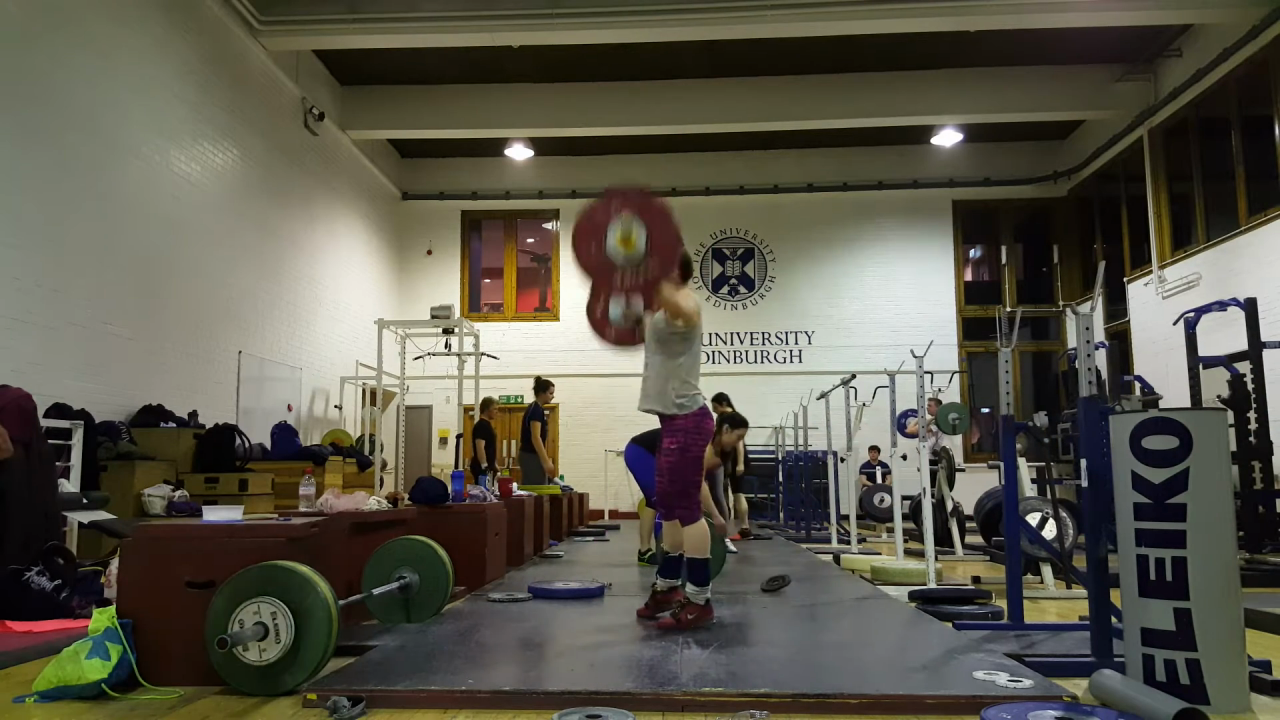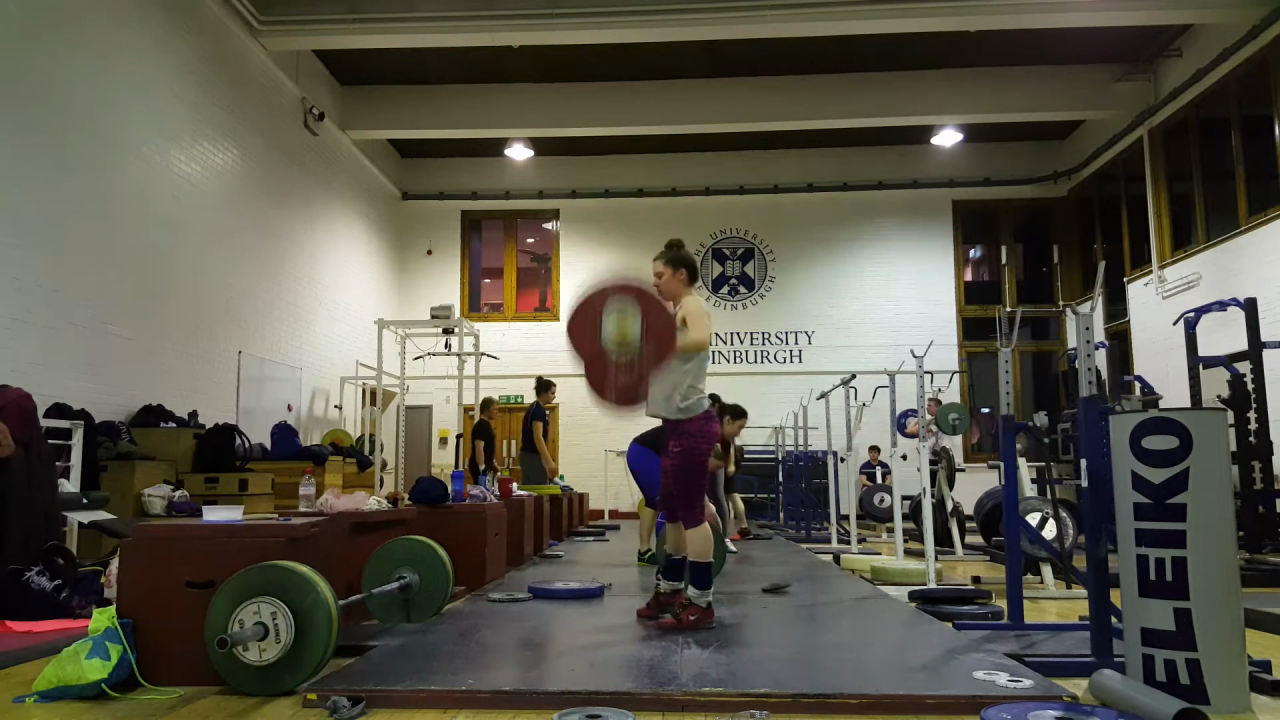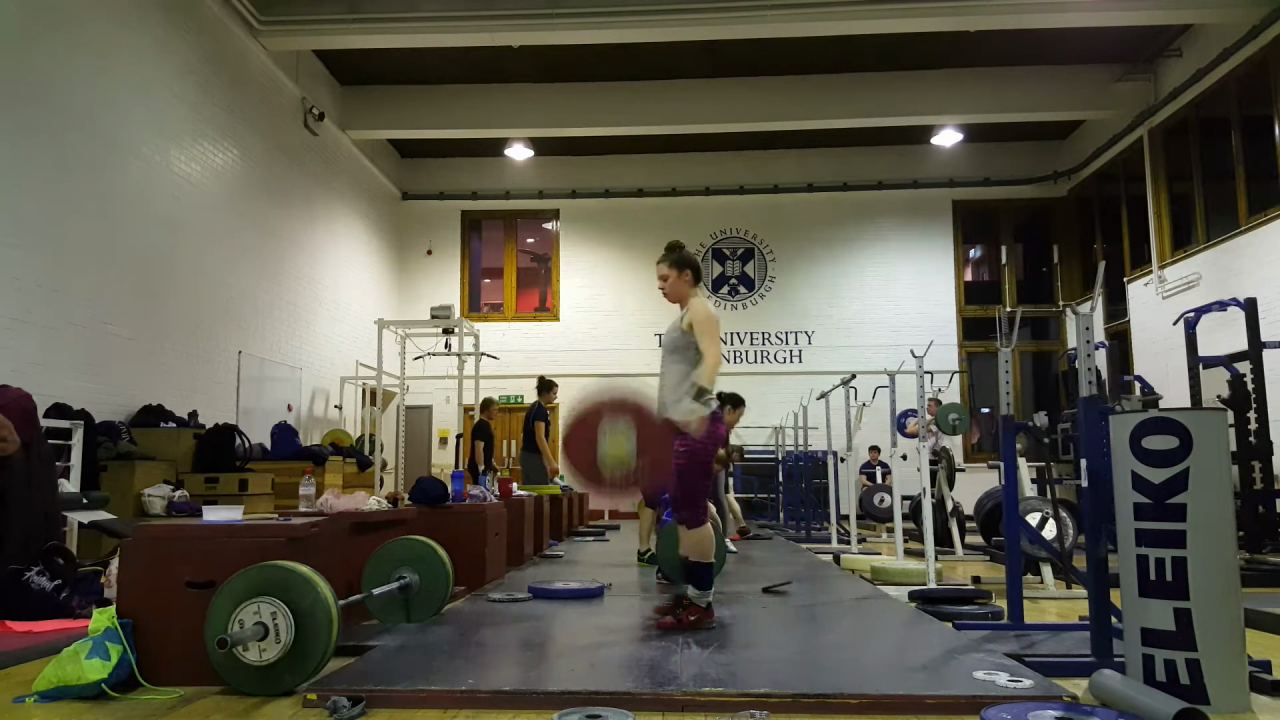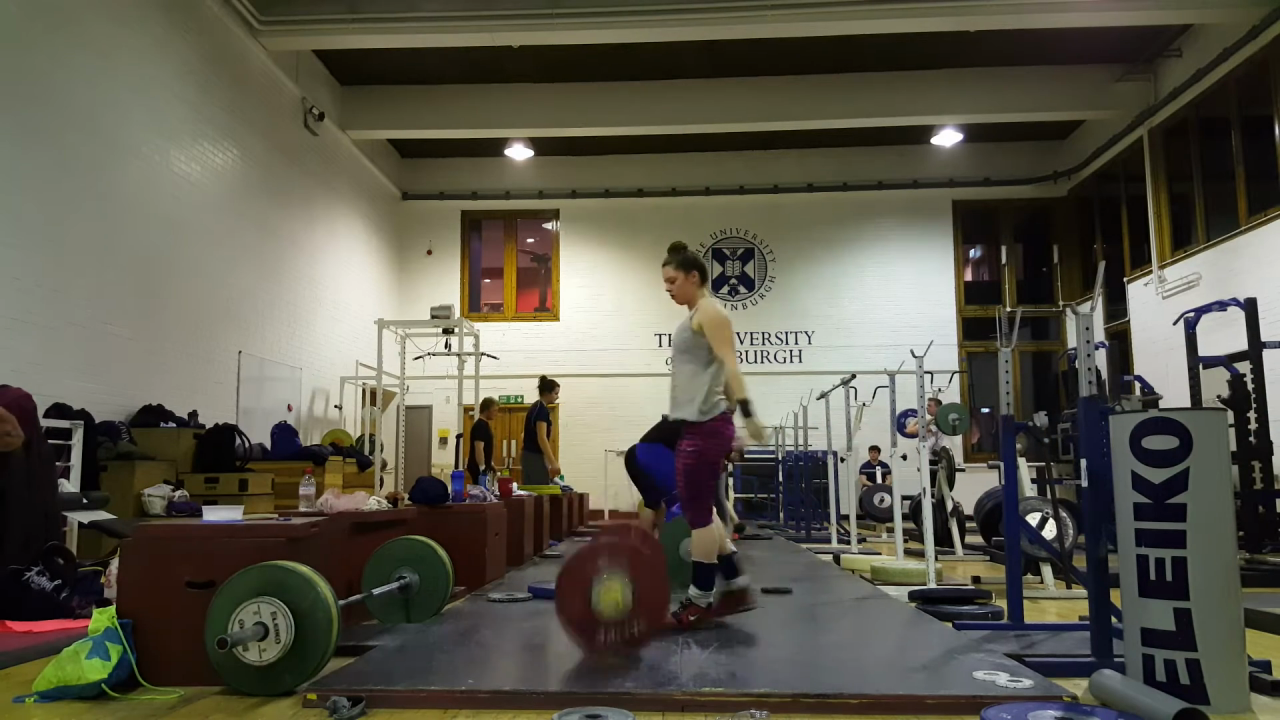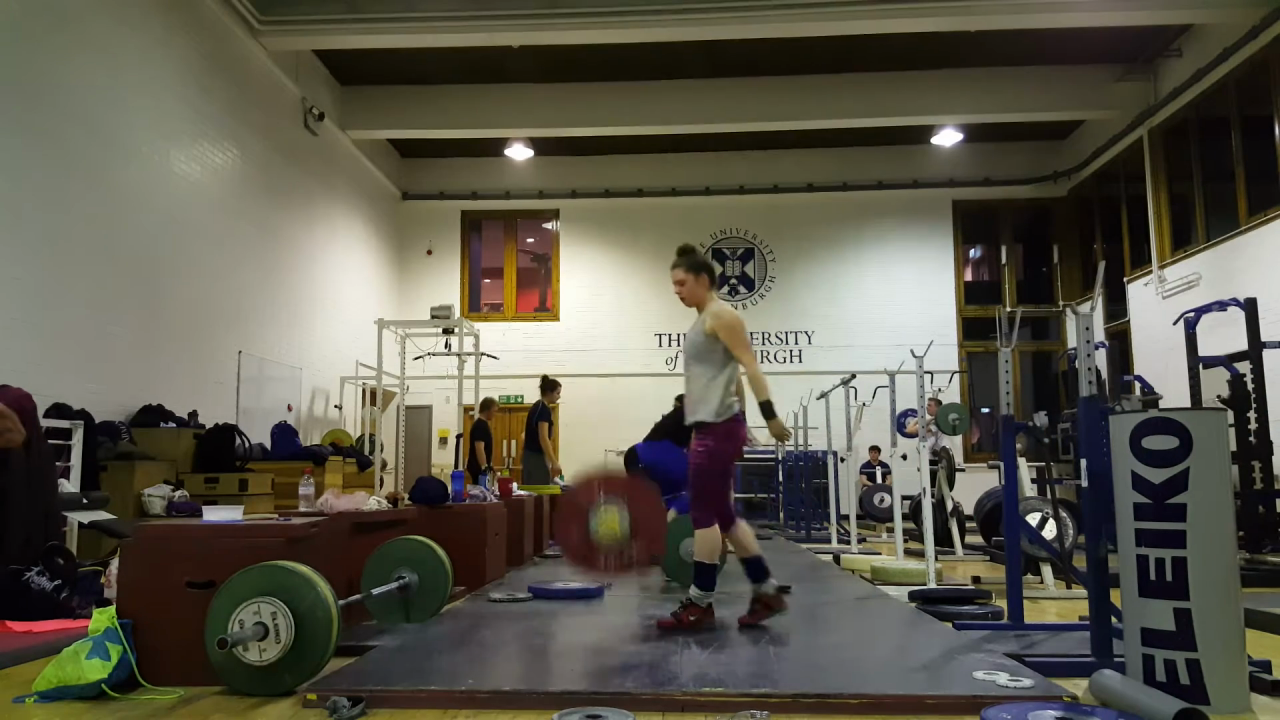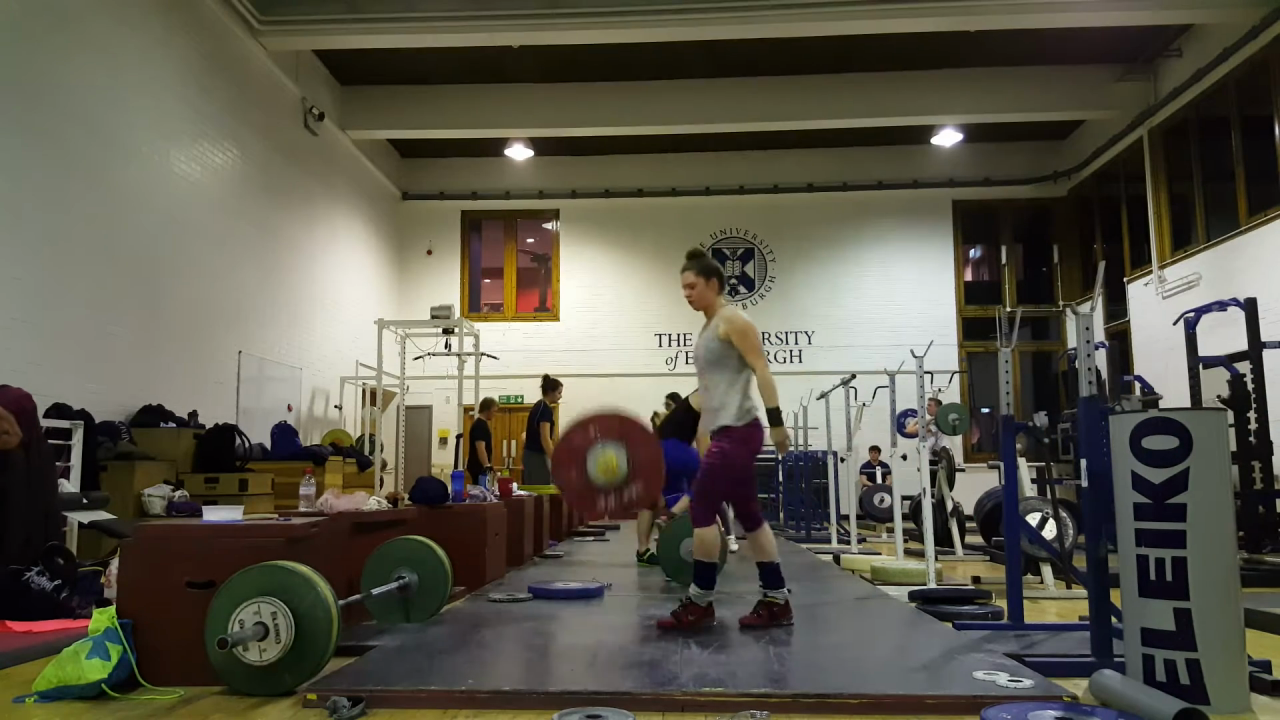
dt=0.1s
person 1, frame 1
left shoulder: (685, 302)
right shoulder: (670, 308)
left elbow: (685, 309)
left hip: (686, 418)
right hip: (676, 419)
left knee: (686, 507)
right knee: (669, 505)
left ankle: (698, 602)
right ankle: (667, 588)
person 1, frame 2
left shoulder: (693, 306)
right shoulder: (680, 309)
left elbow: (701, 339)
left hip: (691, 422)
right hip: (681, 422)
left knee: (689, 511)
right knee: (673, 509)
left ankle: (699, 604)
right ankle: (669, 592)
person 1, frame 3
left shoulder: (699, 310)
right shoulder: (688, 313)
left elbow: (713, 357)
left wrist: (695, 402)
left hip: (697, 425)
right hip: (688, 425)
left knee: (692, 511)
right knee: (684, 510)
left ankle: (700, 604)
right ankle: (691, 594)
person 1, frame 4
left shoulder: (709, 311)
right shoulder: (697, 314)
left elbow: (729, 363)
left wrist: (746, 414)
left hip: (704, 424)
right hip: (700, 425)
left knee: (697, 512)
right knee: (698, 511)
left ankle: (699, 602)
right ankle: (735, 586)
person 1, frame 5
left shoulder: (720, 314)
right shoulder: (704, 318)
left elbow: (749, 365)
left wrist: (770, 414)
left hip: (717, 426)
right hip: (712, 426)
left knee: (703, 513)
right knee: (720, 514)
left ankle: (700, 603)
right ankle: (767, 592)
person 1, frame 6
left shoulder: (732, 319)
right shoulder: (710, 326)
left elbow: (761, 370)
left wrist: (776, 421)
left hip: (737, 430)
right hip: (726, 431)
left knee: (702, 510)
right knee: (746, 514)
left ankle: (699, 603)
right ankle: (777, 601)
